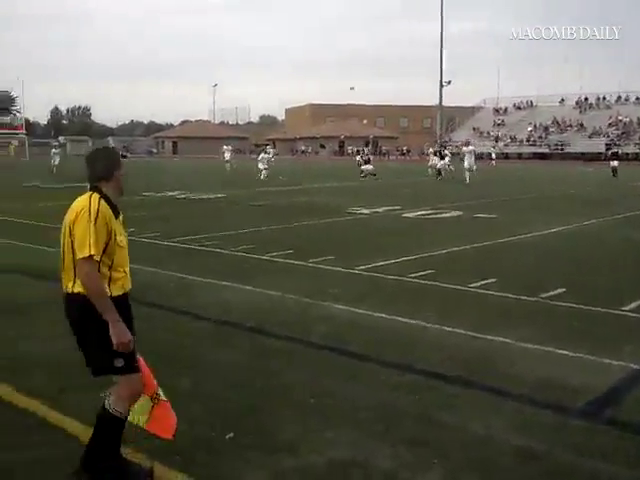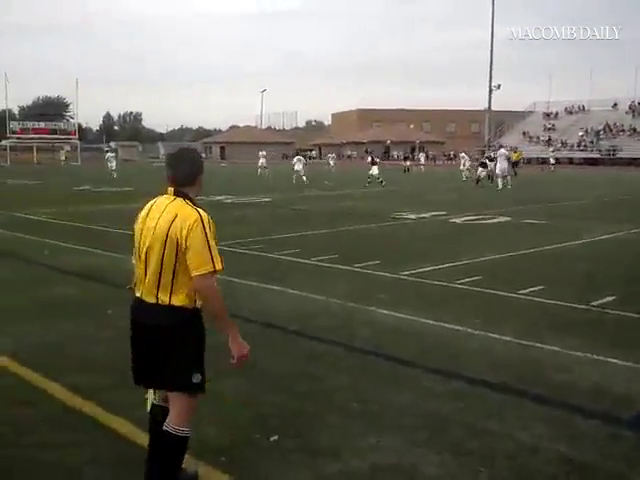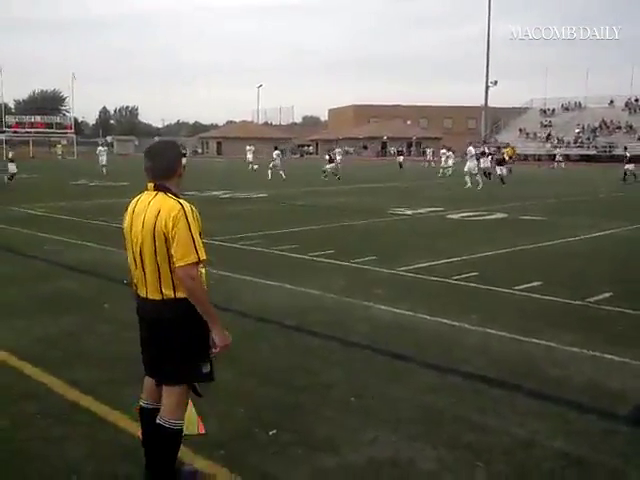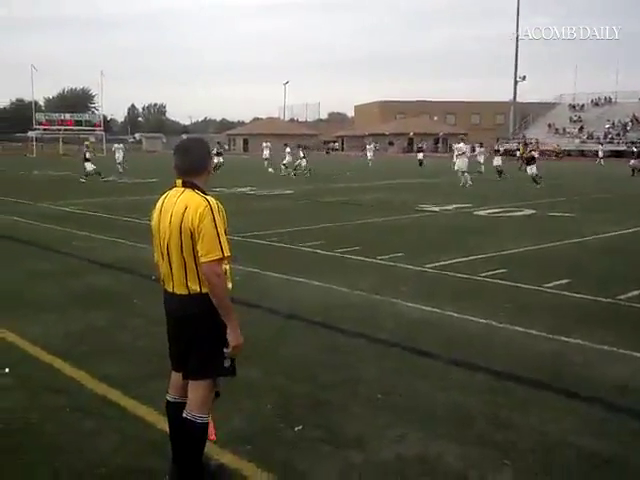
dt=0.7s
person 1, frame 1
left shoulder: (103, 208)
right shoulder: (92, 208)
right elbow: (86, 271)
right wrist: (115, 323)
left hip: (107, 304)
right hip: (93, 308)
left knee: (124, 381)
right knee: (129, 384)
person 1, frame 2
left shoulder: (149, 208)
right shoulder: (195, 218)
right elbow: (204, 285)
right wrist: (233, 336)
left hip: (143, 311)
right hip: (176, 318)
left knee: (163, 392)
right knee: (182, 403)
person 1, frame 3
left shoulder: (134, 206)
right shoulder: (178, 210)
right elbow: (188, 276)
right wrist: (216, 326)
left hip: (146, 306)
right hip: (178, 310)
left knee: (153, 384)
right knee: (176, 393)
person 1, frame 4
left shoulder: (163, 202)
right shoulder: (205, 206)
right elbow: (213, 272)
right wrist: (232, 325)
left hip: (174, 301)
right hip: (203, 304)
left knee: (180, 378)
right knee: (201, 389)
